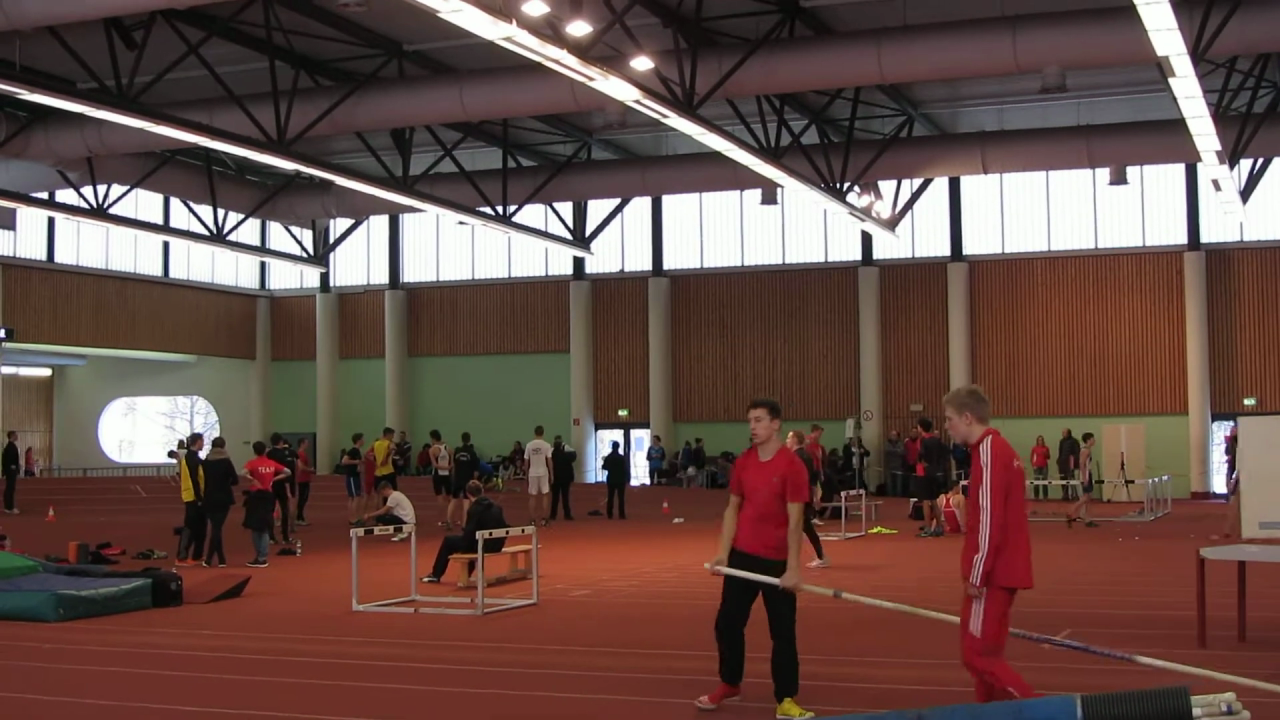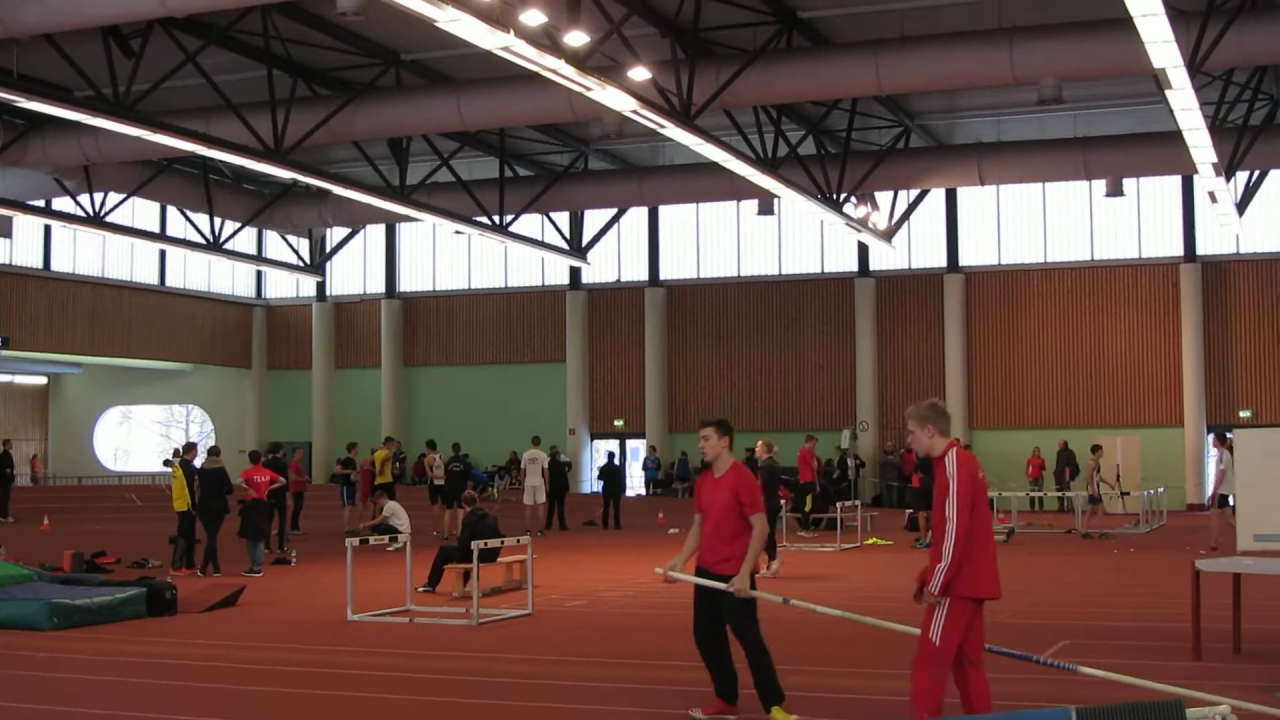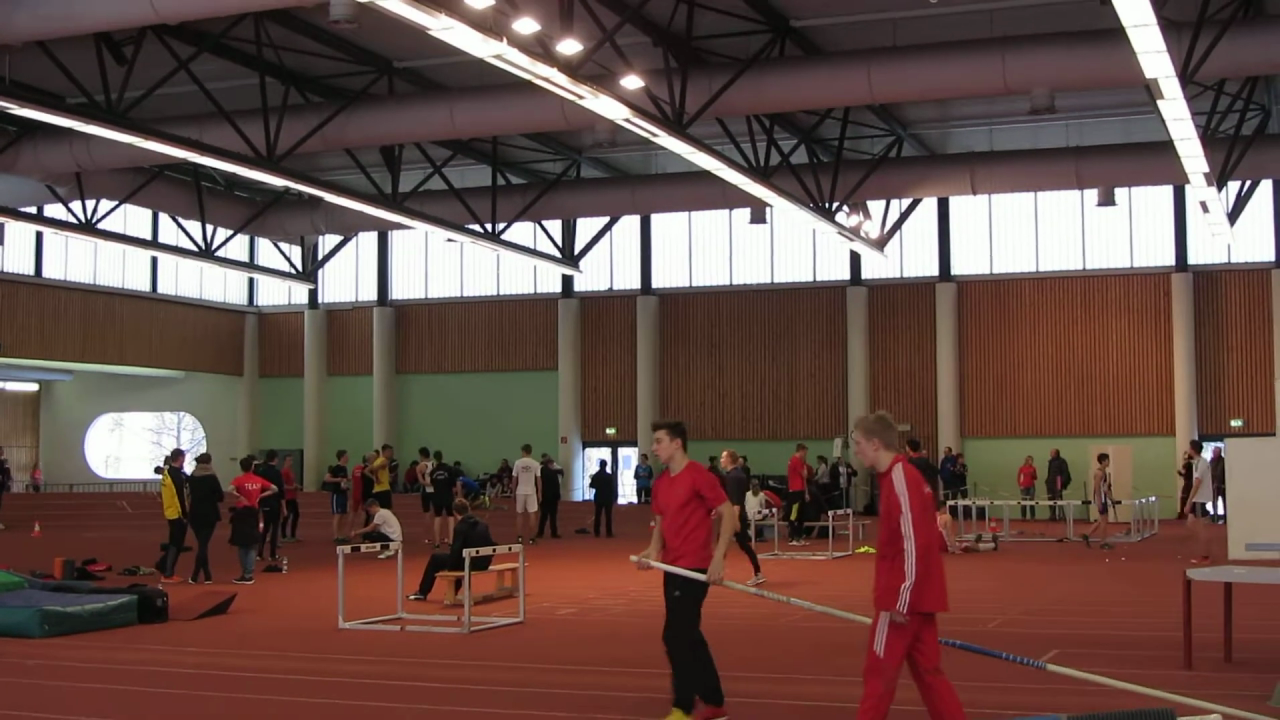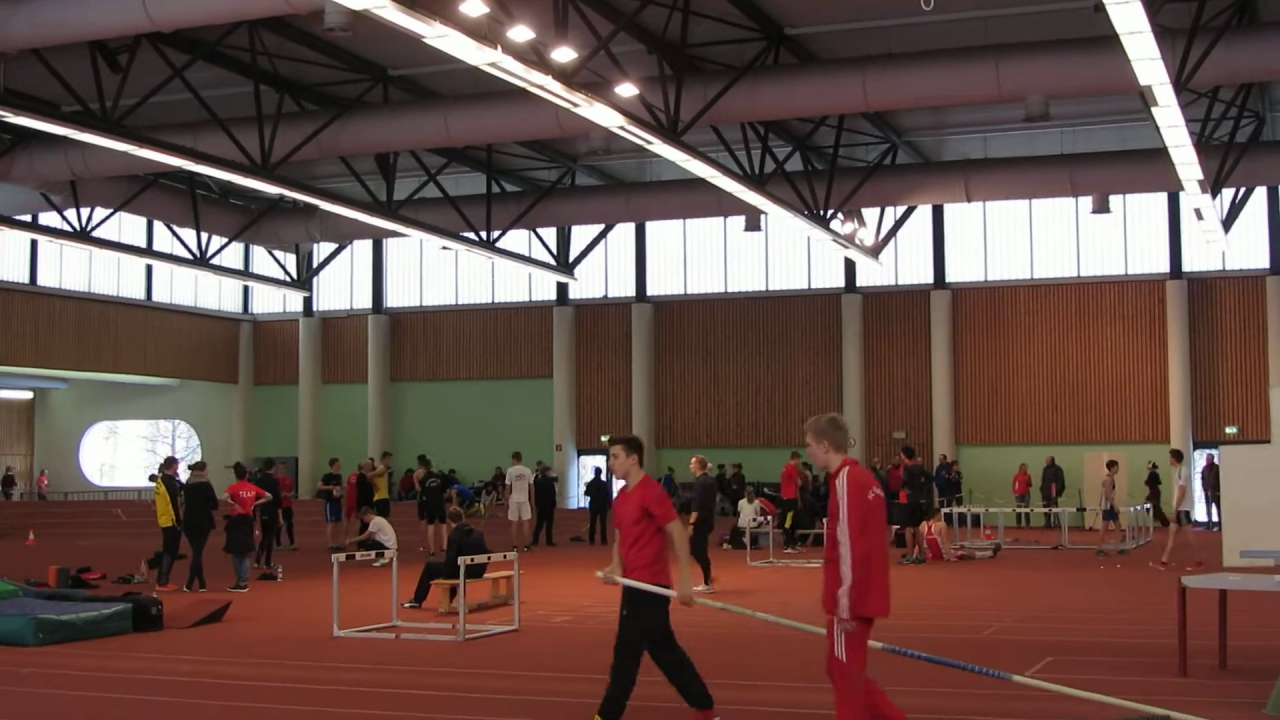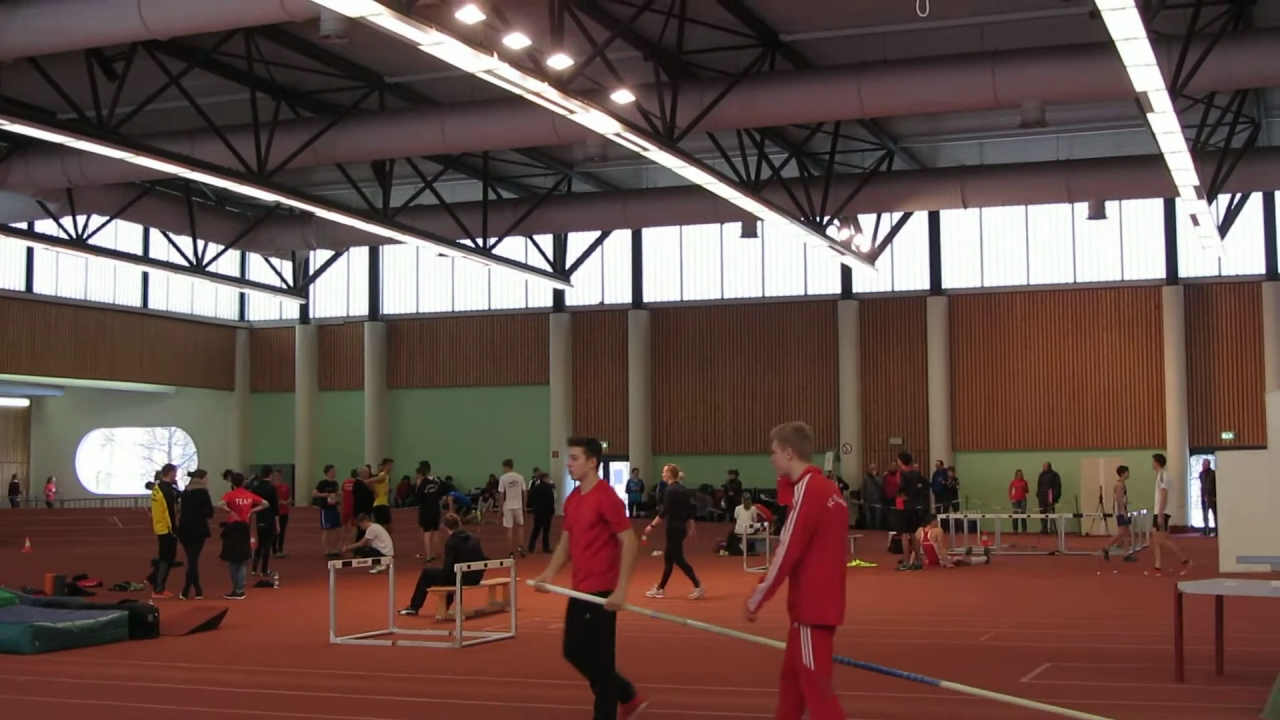
dt=0.3s
person 1, frame 1
left shoulder: (988, 451)
right shoulder: (1001, 449)
left elbow: (990, 518)
left wrist: (977, 572)
left hip: (993, 572)
right hip: (1005, 568)
left knee: (976, 652)
right knee: (986, 650)
person 1, frame 2
left shoulder: (953, 462)
right shoulder: (963, 461)
left elbow: (955, 529)
left wrist: (936, 582)
right wrist: (927, 576)
left hip: (957, 582)
right hip: (971, 580)
left knee: (930, 661)
right knee: (966, 661)
person 1, frame 3
left shoulder: (899, 479)
right shoulder: (903, 476)
left elbow: (914, 543)
left wrist: (902, 598)
left hip: (903, 596)
right hip: (919, 596)
left knee: (879, 673)
right knee: (927, 671)
person 1, frame 4
left shoulder: (846, 482)
right shoulder: (862, 477)
left elbow: (850, 549)
left wrist: (844, 604)
left hip: (852, 599)
right hip: (864, 595)
left knee: (846, 677)
right knee: (848, 674)
person 1, frame 5
left shoulder: (806, 490)
right shoulder: (827, 487)
left elbow: (786, 552)
left wrist: (755, 599)
left hip: (811, 602)
right hip: (821, 599)
left knee: (815, 683)
right knee: (791, 675)
person 2, frame 1
left shoulder: (792, 465)
right shoulder: (743, 463)
left elbow: (796, 519)
right elbow: (733, 509)
left wrist: (792, 568)
right wrist: (722, 551)
left hip: (777, 560)
right hip: (742, 555)
left knee: (783, 630)
right knee: (727, 621)
right ankle: (729, 683)
person 2, frame 2
left shoulder: (743, 479)
right shoulder: (703, 482)
left elbow: (760, 529)
left wrist: (744, 573)
right wrist: (681, 560)
left hip: (735, 575)
right hip: (706, 571)
left knee: (750, 640)
right knee: (706, 636)
person 2, frame 3
left shoulder: (699, 476)
right shoulder: (660, 483)
left elbow: (728, 515)
left wrist: (718, 558)
right wrist: (652, 550)
left hip: (693, 569)
right hip: (673, 569)
left knee: (676, 638)
right knee: (688, 638)
person 2, frame 4
left shoulder: (651, 492)
right shoulder: (621, 498)
left elbow: (678, 534)
left wrist: (685, 580)
right wrist: (616, 565)
left hip: (648, 586)
right hip: (637, 584)
left knee: (626, 652)
right knee: (664, 651)
person 2, frame 5
left shoulder: (607, 497)
right shoulder: (572, 499)
left elbow: (629, 544)
right elbow: (566, 540)
left wrist: (619, 590)
right wrist: (550, 573)
left hip: (607, 593)
right hip: (580, 589)
left knee: (597, 657)
right knee: (574, 651)
